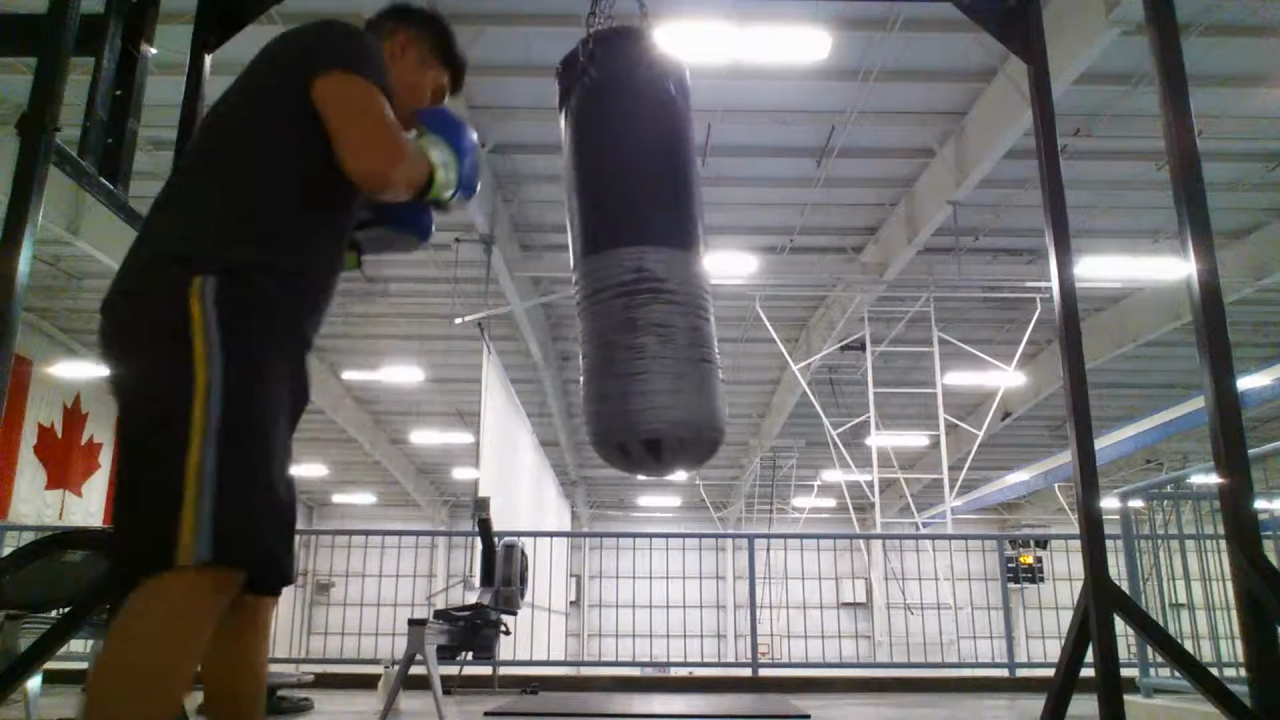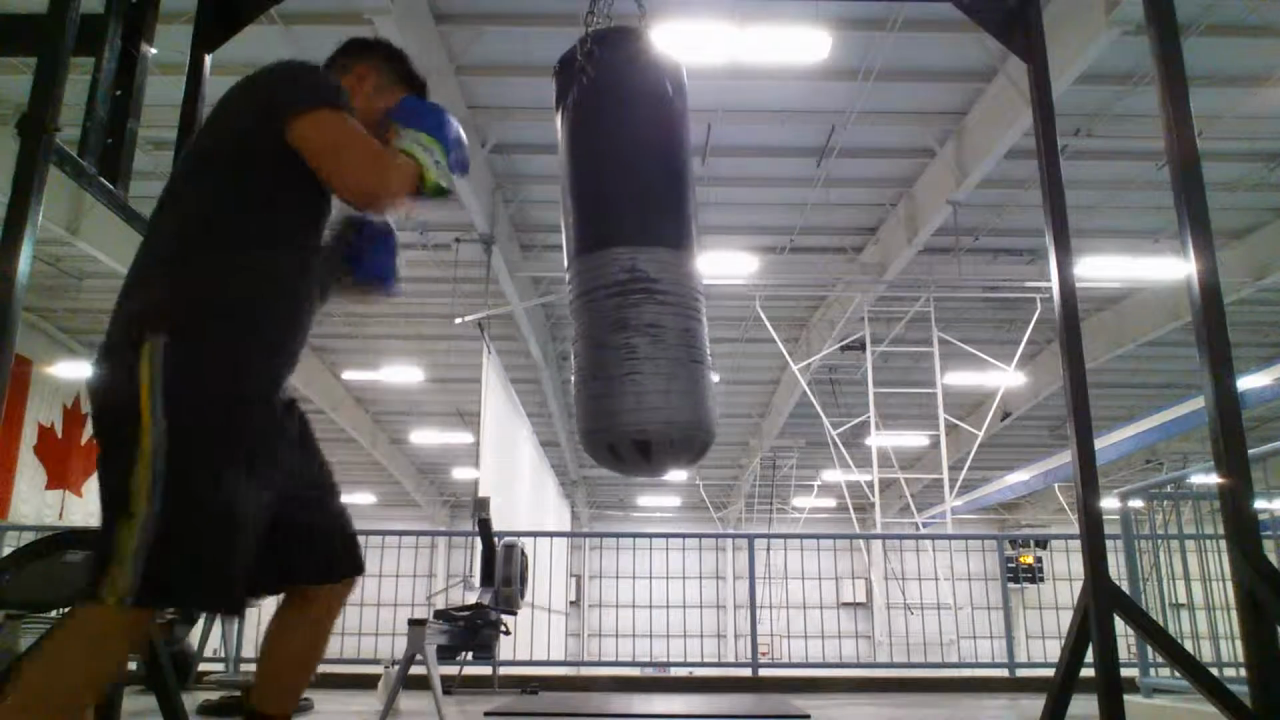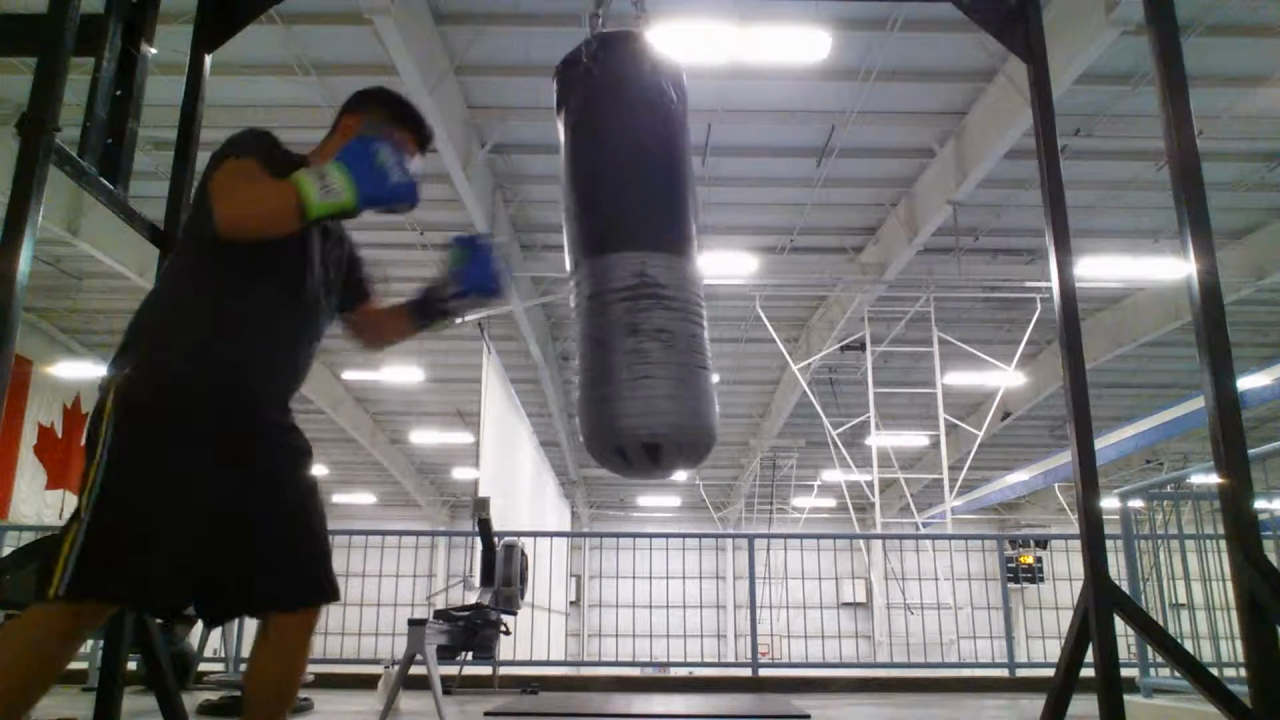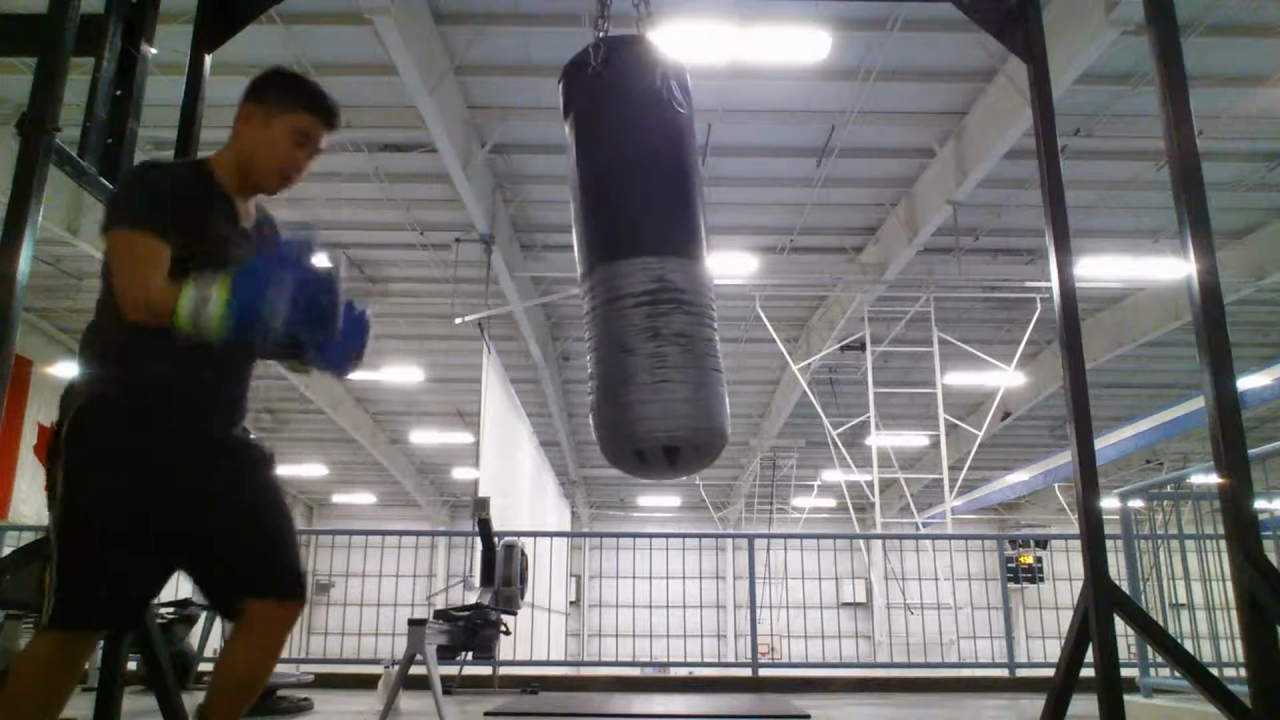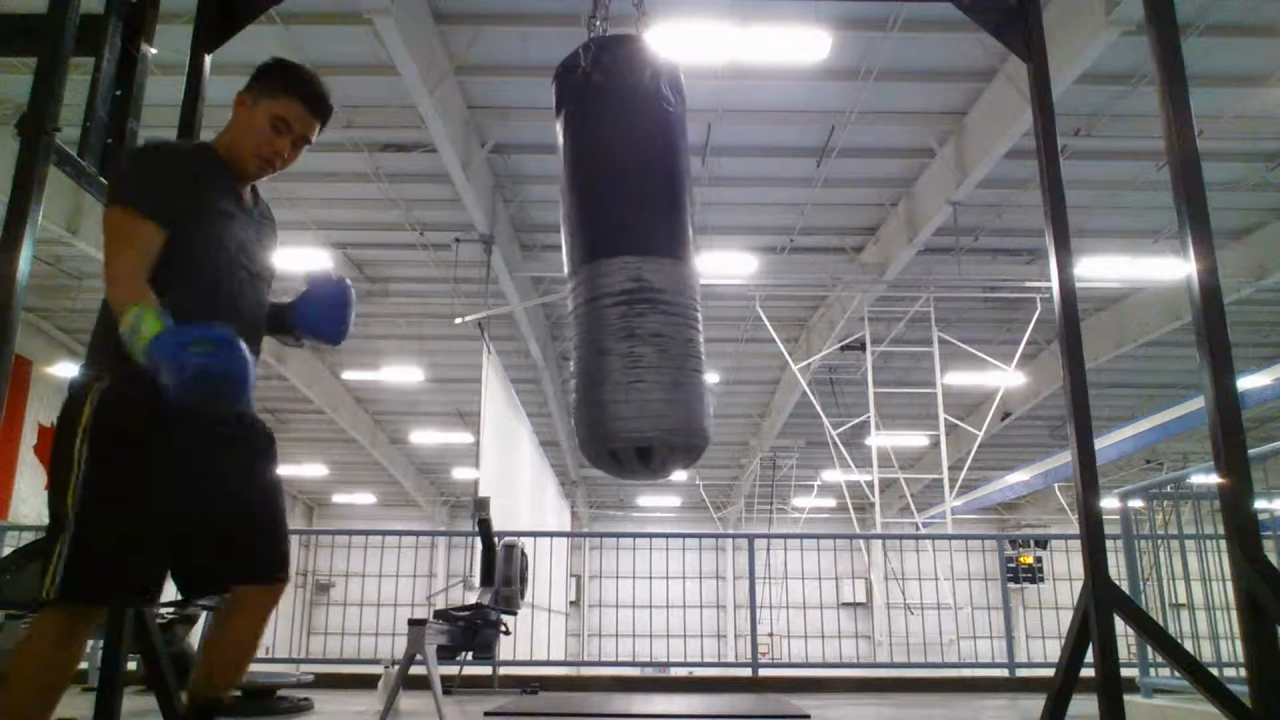
dt=0.3s
person 1, frame 1
left shoulder: (286, 102)
right elbow: (376, 164)
left wrist: (360, 238)
right wrist: (438, 167)
left hip: (237, 336)
right hip: (209, 320)
left knee: (250, 585)
right knee: (205, 570)
person 1, frame 2
left shoulder: (287, 165)
right shoulder: (292, 85)
right elbow: (369, 185)
right wrist: (429, 153)
left hip: (247, 397)
right hip: (182, 369)
left knee: (327, 576)
right knee: (137, 599)
person 1, frame 3
left shoulder: (333, 244)
right shoulder: (253, 153)
left elbow: (374, 329)
right elbow: (238, 214)
left wrist: (446, 297)
right wrist: (346, 181)
left hip: (254, 430)
right hip: (161, 401)
left knee: (298, 604)
right knee: (84, 603)
person 1, frame 4
left shoulder: (264, 234)
right shoulder: (158, 189)
right elbow: (139, 297)
left wrist: (307, 340)
right wrist: (235, 297)
left hip: (214, 448)
right hip: (117, 435)
left knee: (277, 597)
right knee: (77, 625)
person 1, frame 5
left shoulder: (258, 215)
right shoulder: (161, 170)
right elbow: (125, 279)
left wrist: (291, 316)
right wrist: (165, 349)
left hip: (221, 424)
right hip: (132, 408)
left knee: (261, 582)
right knee: (81, 602)
